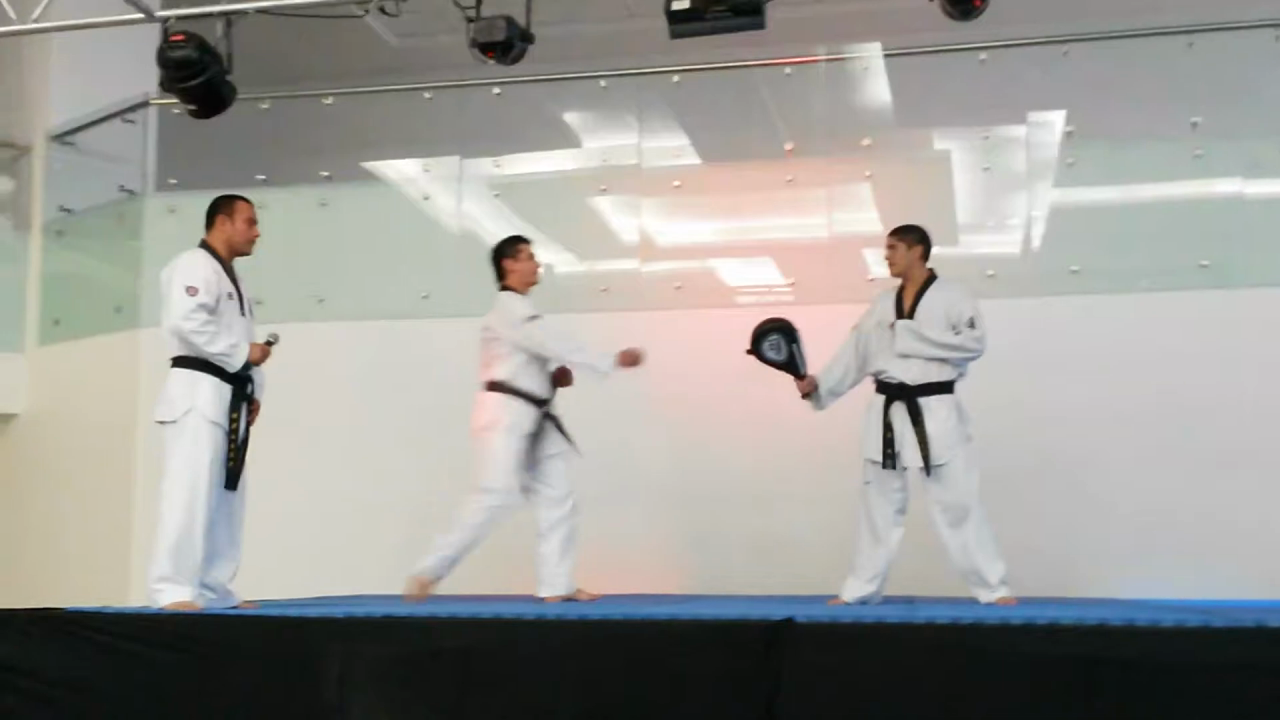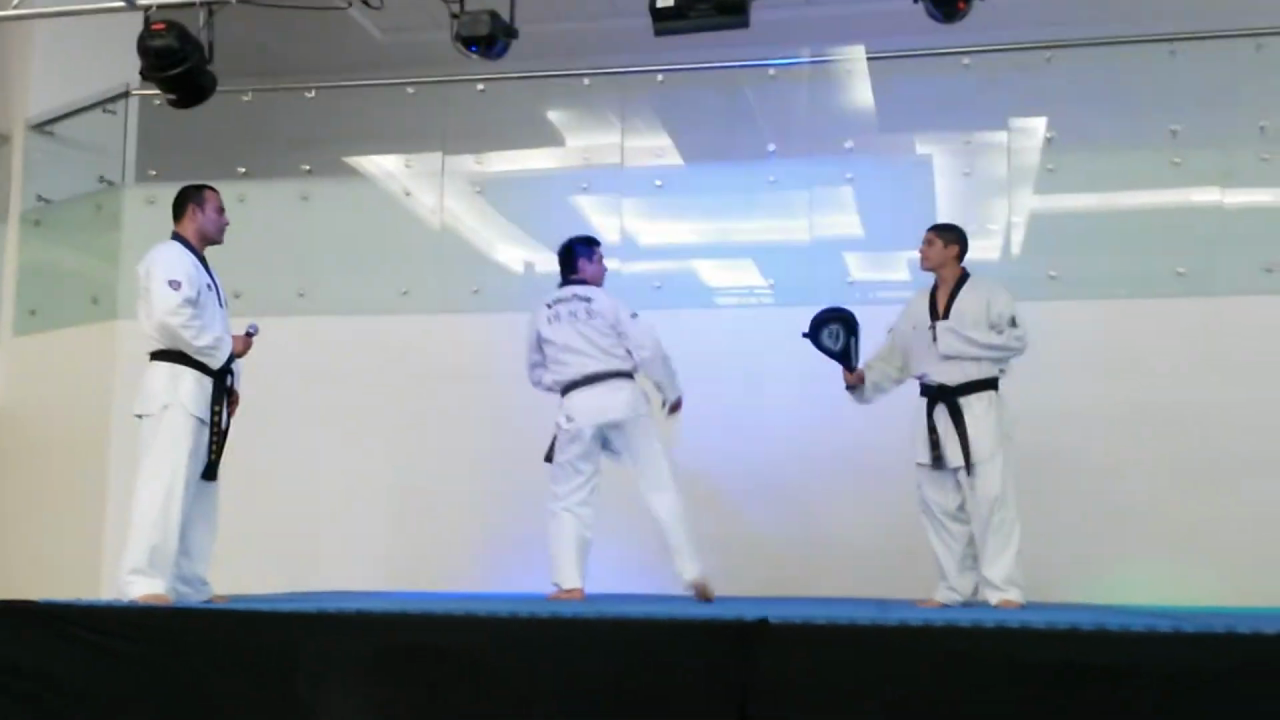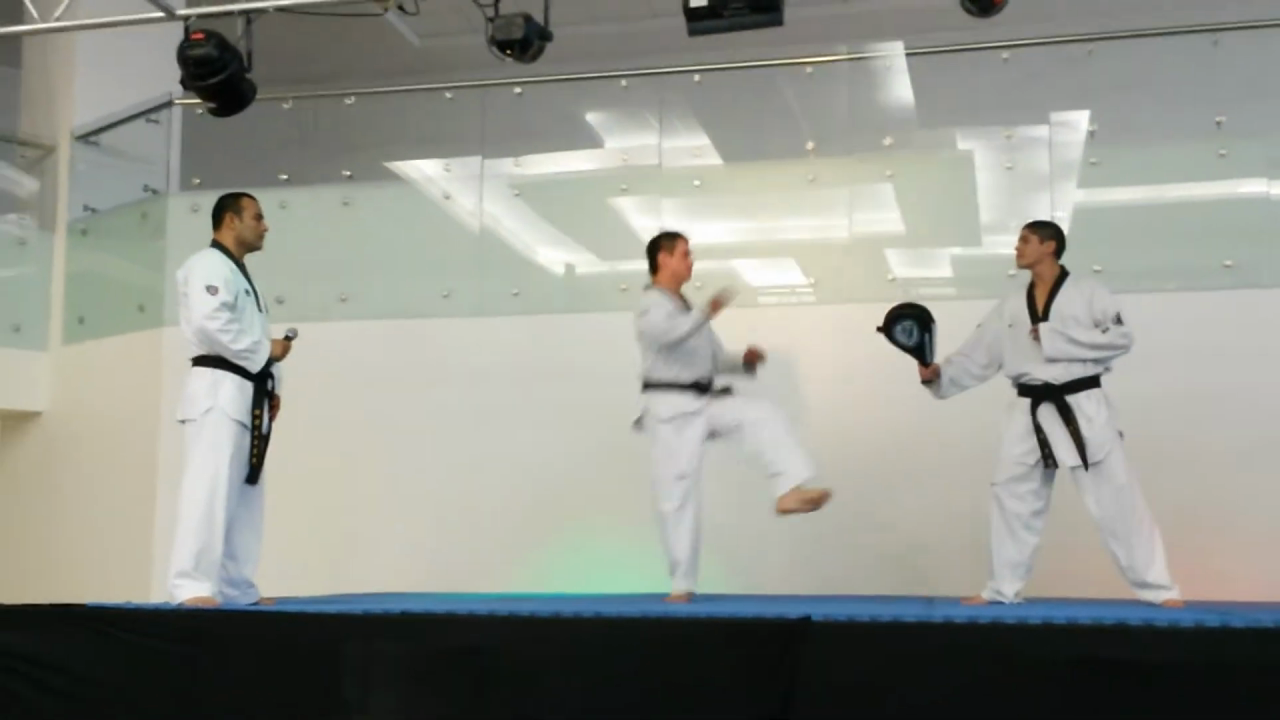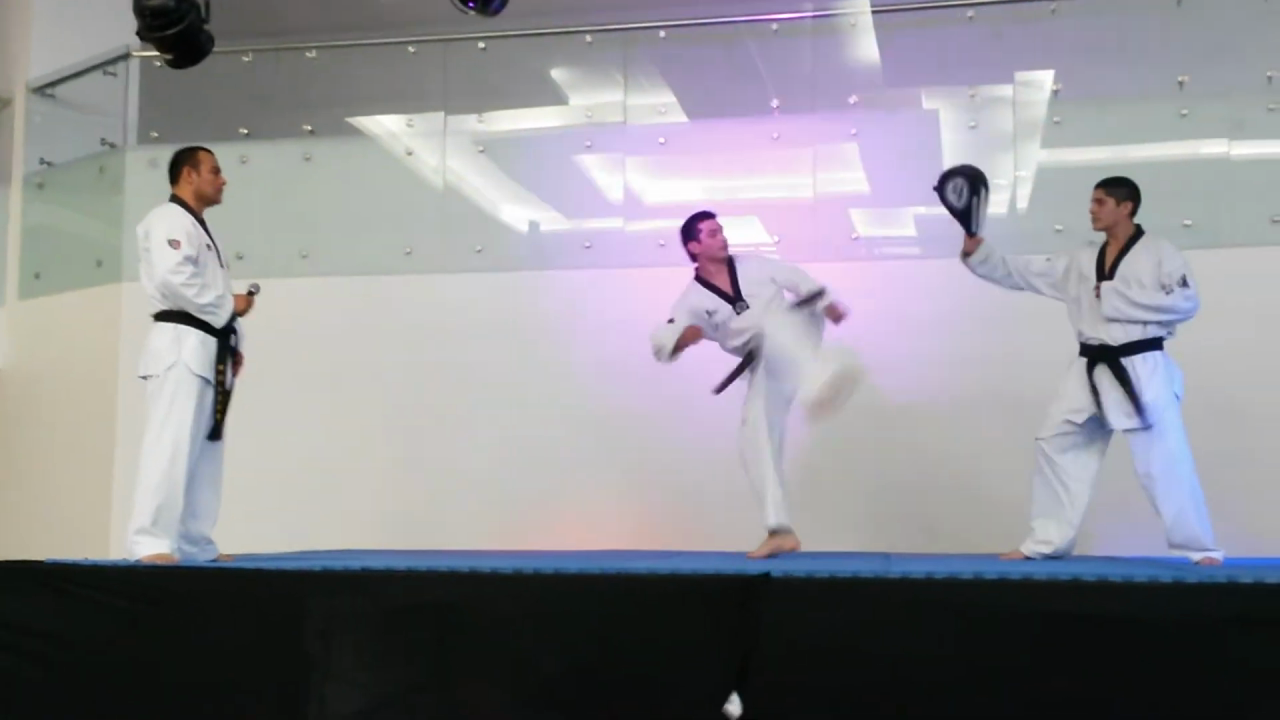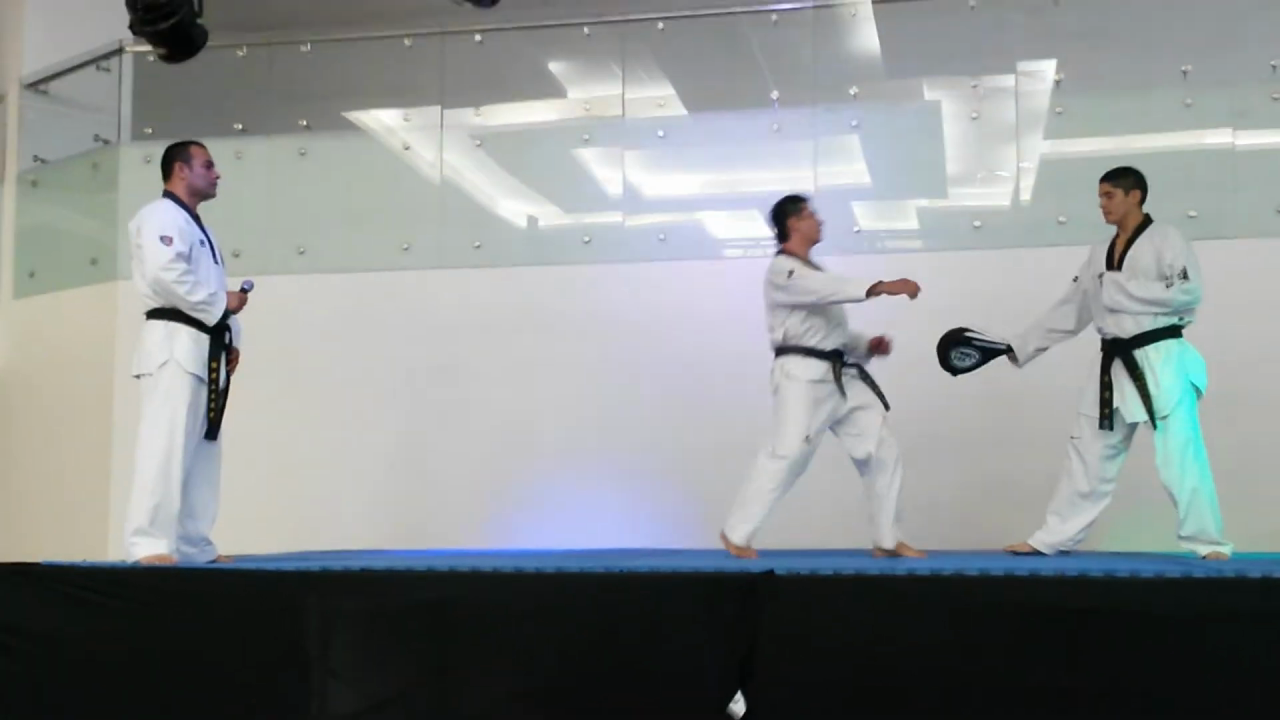
dt=1s
person 1, frame 1
left shoulder: (232, 279)
right shoulder: (193, 266)
right elbow: (186, 323)
left wrist: (252, 391)
right wrist: (243, 354)
left hip: (228, 399)
right hip: (197, 393)
left knee: (226, 496)
right knee: (190, 491)
left ankle: (214, 589)
right ankle: (173, 589)
person 1, frame 2
left shoulder: (200, 268)
right shoulder: (170, 258)
right elbow: (171, 318)
left wrist: (228, 382)
right wrist: (227, 347)
left hip: (202, 390)
right hip: (177, 386)
left knee: (199, 488)
right knee: (166, 483)
left ankle: (188, 584)
right ankle: (144, 582)
person 1, frame 3
left shoulder: (241, 276)
right shoulder: (208, 265)
right elbow: (209, 323)
left wrist: (269, 386)
right wrist: (265, 351)
left hip: (245, 395)
right hip: (218, 391)
left knee: (244, 493)
right knee: (209, 488)
left ankle: (236, 586)
right ankle: (191, 586)
person 1, frame 4
left shoulder: (199, 230)
right shoulder: (169, 220)
right elbow: (173, 279)
left wrist: (231, 343)
right wrist: (229, 306)
left hip: (207, 349)
right hip: (181, 346)
left knee: (205, 449)
right knee: (171, 444)
left ankle: (194, 543)
right ankle: (150, 542)
person 1, frame 5
left shoulder: (197, 226)
right shoulder: (161, 216)
right elbow: (165, 275)
left wrist: (229, 338)
right wrist: (221, 304)
left hip: (204, 347)
right hip: (174, 343)
left knee: (201, 448)
right knee: (165, 444)
left ankle: (193, 544)
right ankle: (150, 544)
person 2, frame 1
left shoulder: (951, 296)
right shoulder: (882, 305)
left elbow: (973, 343)
right elbow: (854, 355)
left wrist: (913, 337)
right wrist: (818, 384)
left hip: (935, 410)
right hip: (887, 411)
left knee: (957, 500)
right knee: (880, 501)
left ankle: (992, 587)
right ankle: (861, 588)
person 2, frame 2
left shoulder: (987, 294)
right shoulder: (917, 306)
left elbow: (1014, 341)
right elbow: (893, 360)
left wrist: (953, 338)
right wrist: (862, 379)
left hip: (976, 407)
right hip: (933, 410)
left knee: (990, 497)
right knee: (939, 503)
left ankle: (1002, 589)
right ankle: (956, 589)
person 2, frame 3
left shoulder: (1088, 292)
right shoulder: (1010, 307)
left elbow: (1120, 338)
right elbow: (978, 357)
left wrist: (1054, 338)
right wrist: (939, 374)
left hip: (1082, 406)
right hip: (1031, 412)
left knee: (1116, 499)
right knee: (1011, 495)
left ankle: (1157, 588)
right ankle: (1002, 589)
person 2, frame 4
left shoulder: (1159, 252)
right shoulder: (1080, 260)
left elbow: (1186, 303)
right elbow: (1021, 273)
left wrist: (1118, 297)
right wrist: (978, 253)
left hip: (1142, 370)
right hip: (1090, 371)
left knee: (1164, 462)
right knee: (1055, 447)
left ankle: (1198, 547)
right ankle: (1046, 543)
person 2, frame 5
left shoulder: (1166, 239)
right shoulder: (1100, 254)
left elbow: (1188, 294)
right elbow: (1068, 311)
left wrist: (1122, 290)
right wrist: (1020, 348)
left hip: (1161, 360)
right hip: (1115, 364)
left knee: (1179, 456)
right knee: (1090, 452)
left ankle: (1208, 542)
right ankle: (1054, 538)
person 3, frame 1
left shoulder: (517, 310)
right shoulder: (510, 306)
right elbow: (553, 346)
left wrist: (553, 378)
right wrist: (611, 360)
left hip: (530, 419)
right hip: (505, 415)
left knee: (557, 498)
right knee: (494, 498)
left ankle: (557, 587)
right ankle: (428, 572)
person 3, frame 2
left shoulder: (542, 314)
right shoulder: (605, 301)
left elbow: (537, 374)
right elbow: (649, 350)
right wrist: (672, 392)
left hip: (578, 407)
right hip: (623, 398)
left knee: (569, 499)
right knee: (660, 487)
left ankle: (569, 583)
right ankle: (691, 573)
person 3, frame 3
left shoulder: (682, 306)
right shoulder: (651, 305)
left elbow: (711, 358)
right elbow: (661, 332)
left wrist: (741, 360)
right wrist: (706, 310)
left hip: (705, 401)
right hip: (671, 409)
left knee: (769, 421)
right knee: (677, 498)
left ankle: (791, 491)
right ankle: (681, 584)
person 3, frame 4
left shoulder: (752, 266)
right shoulder: (693, 299)
left elbow: (800, 280)
right elbow: (660, 344)
left wrist: (826, 304)
right wrist: (680, 338)
right hip: (765, 362)
right knee: (757, 439)
right ankle: (780, 532)
person 3, frame 5
left shoulder: (814, 272)
right shoulder: (783, 271)
right elbow: (824, 293)
left wrist: (867, 346)
right wrist: (880, 287)
left hip: (840, 374)
right hip: (802, 375)
left knee: (881, 452)
right knee: (787, 454)
left ankle: (888, 541)
right ankle: (737, 534)
